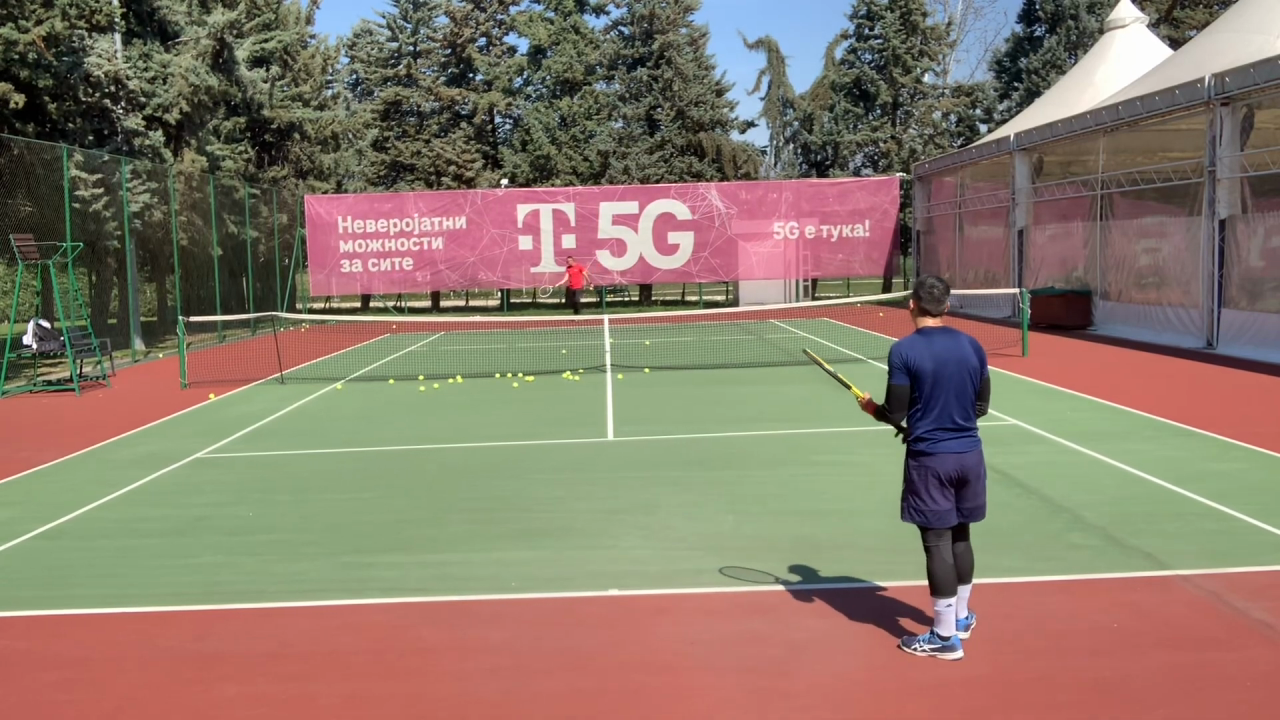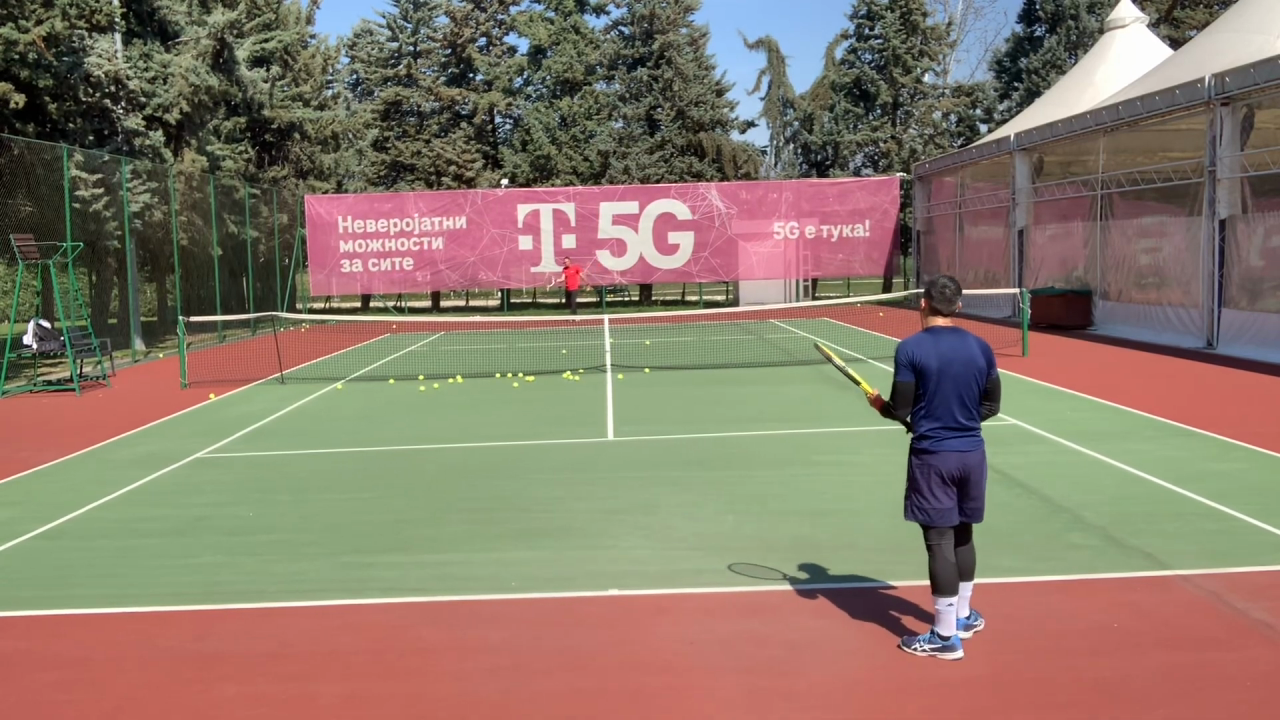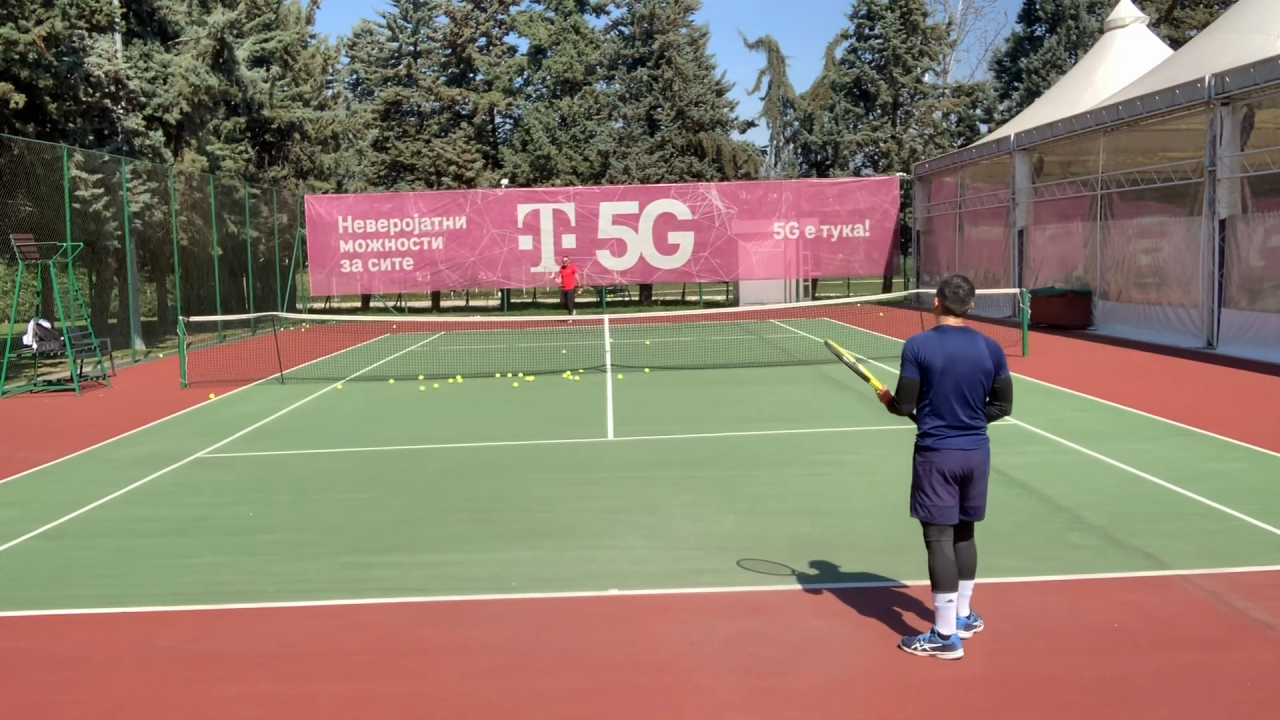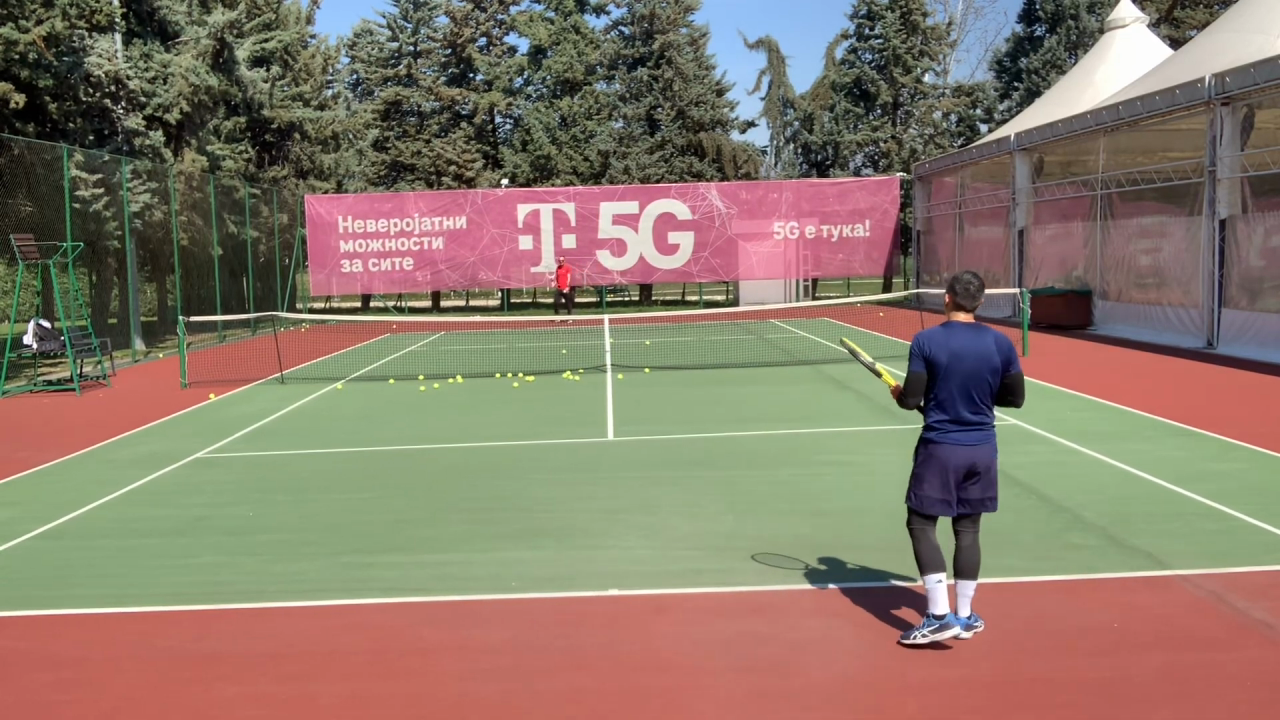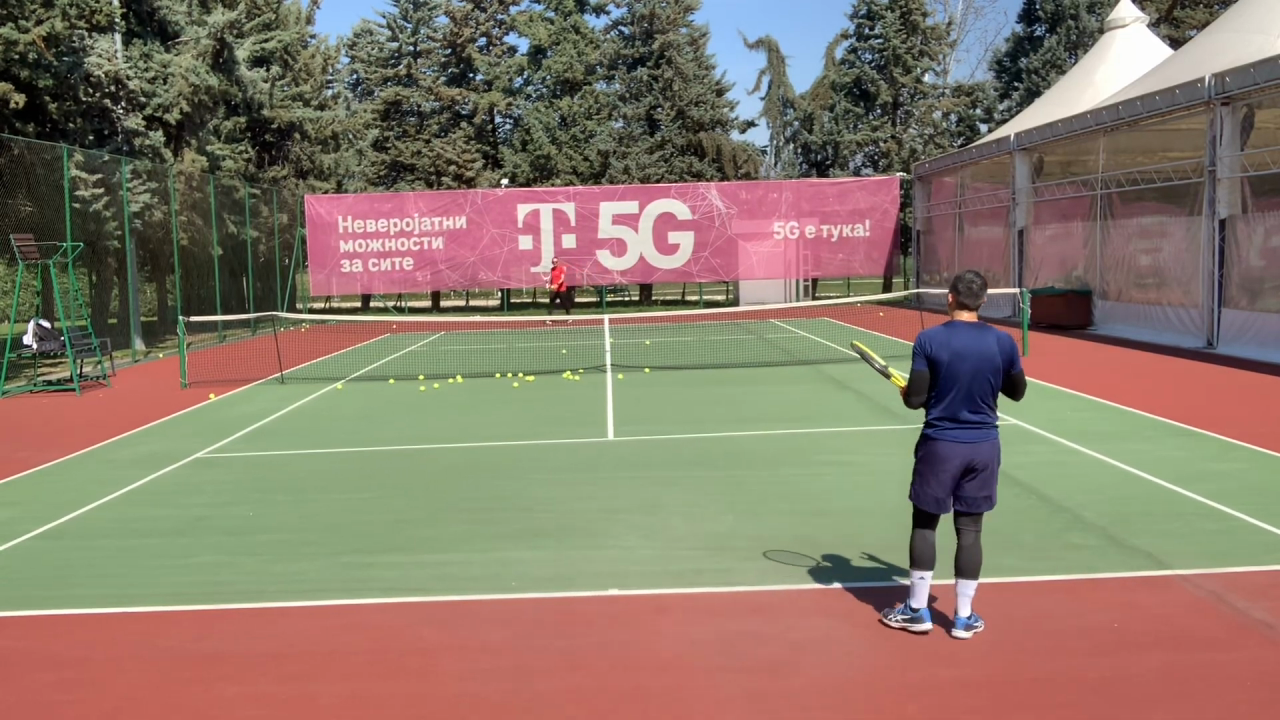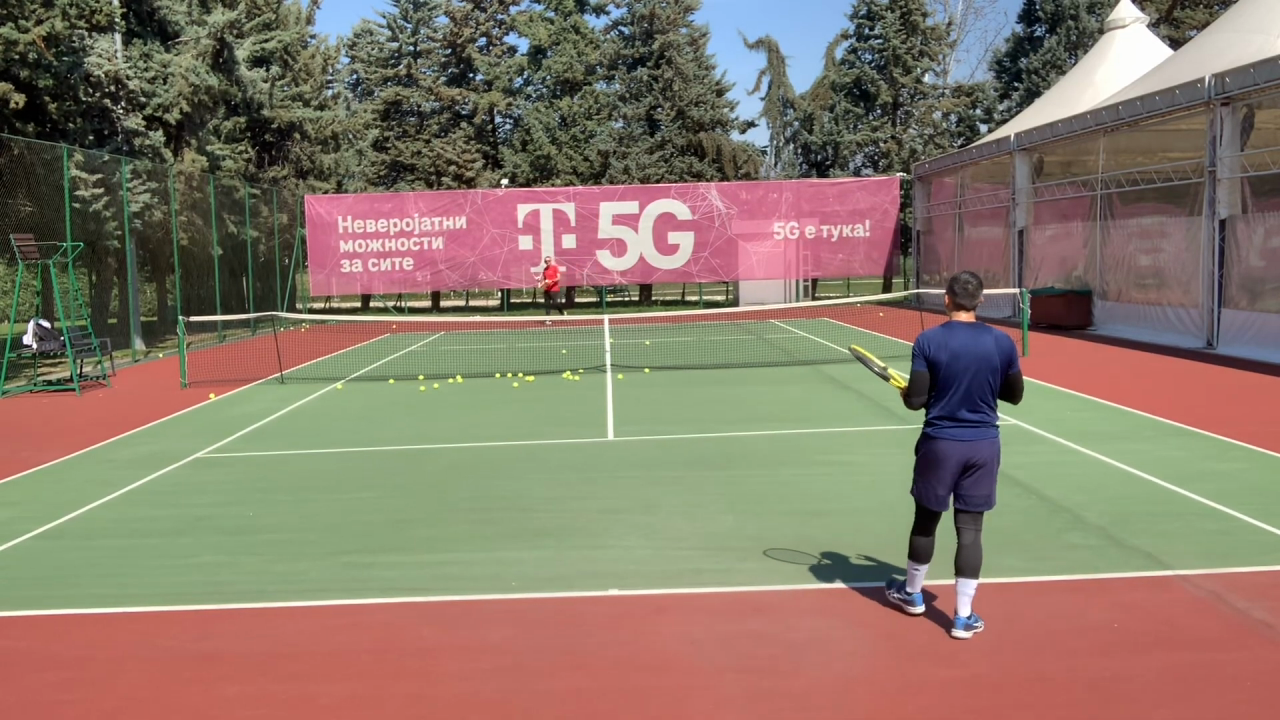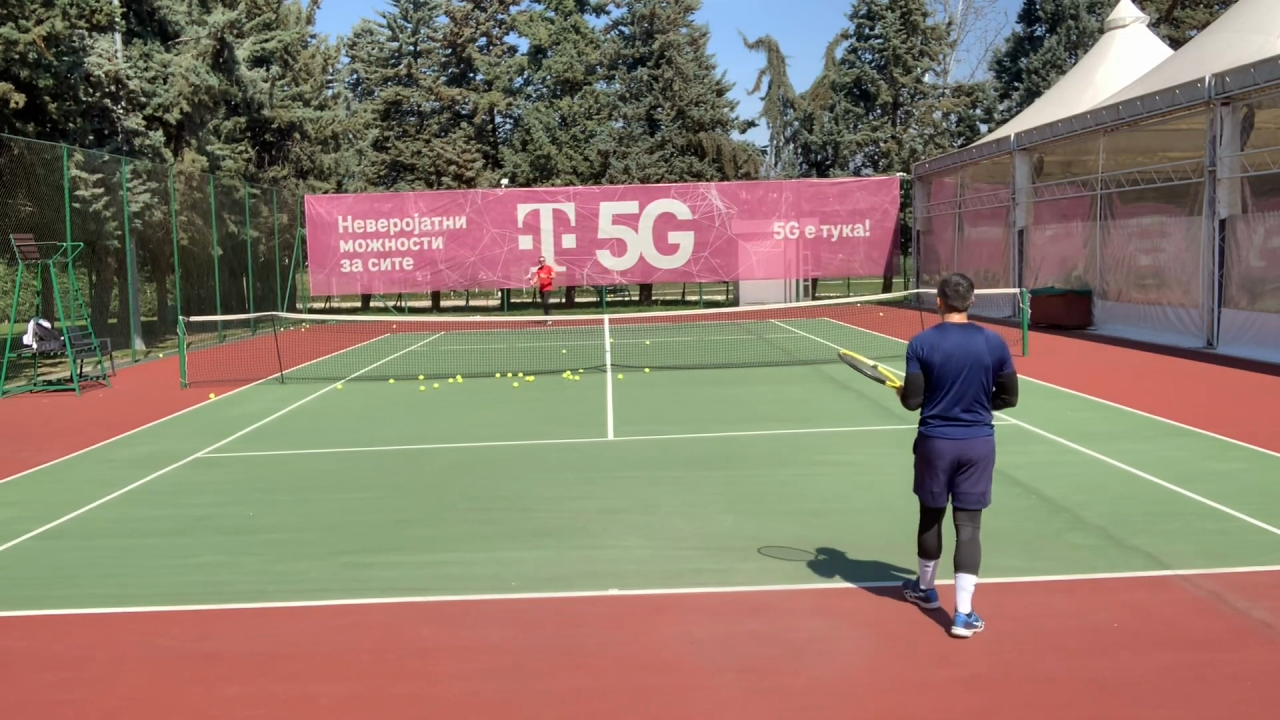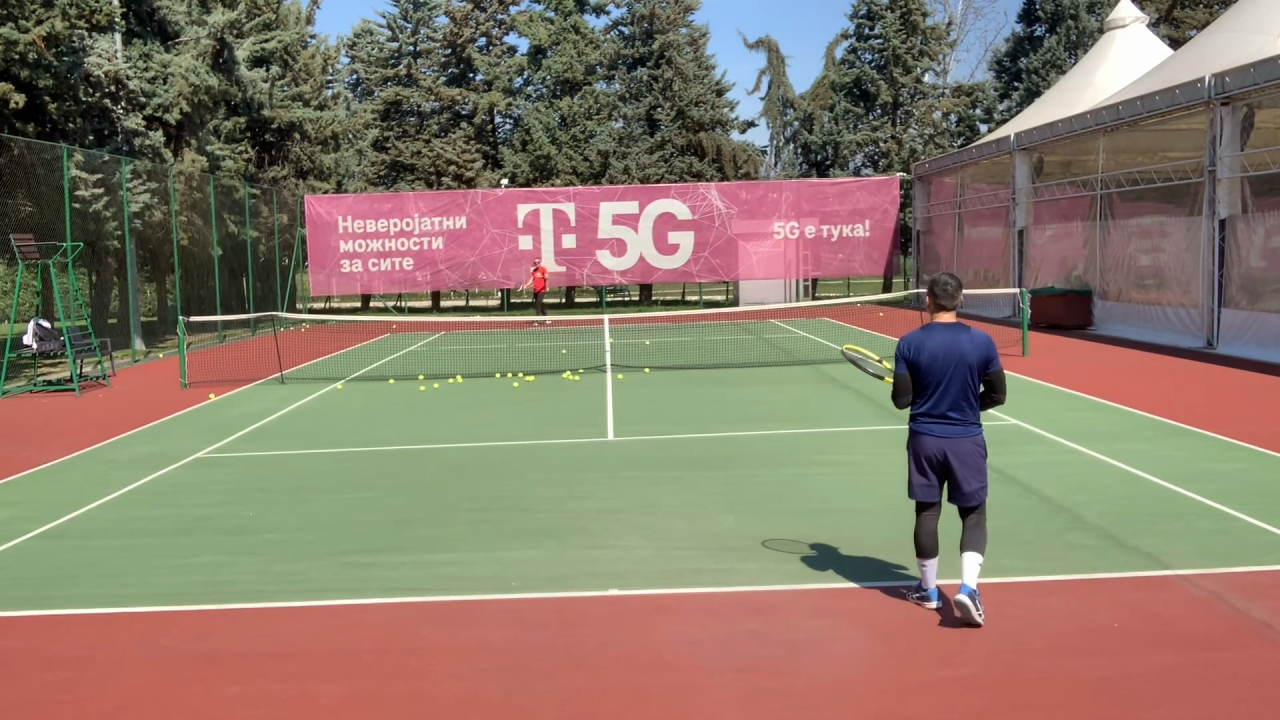
dt=0.2s
person 1, frame 1
left shoulder: (903, 351)
right shoulder: (973, 346)
left elbow: (894, 414)
right elbow: (981, 405)
left wrist: (870, 407)
left hip: (929, 459)
right hip: (969, 454)
left knee: (937, 543)
right knee: (960, 536)
left ankle: (945, 636)
right ankle: (961, 617)
person 1, frame 2
left shoulder: (910, 349)
right shoulder: (981, 348)
left elbow: (899, 410)
right elbow: (992, 405)
left wrist: (878, 403)
left hip: (932, 457)
right hip: (972, 453)
left knee: (940, 542)
right knee: (962, 535)
left ankle: (945, 636)
right ankle: (963, 616)
person 1, frame 3
left shoulder: (918, 346)
right shoulder: (991, 348)
left elbow: (904, 406)
right elbow: (1003, 405)
left wrist: (887, 398)
left hip: (936, 455)
right hip: (976, 453)
left knee: (938, 538)
right knee: (963, 534)
left ankle: (944, 634)
right ankle: (963, 616)
person 1, frame 4
left shoulder: (926, 341)
right shoulder: (1001, 344)
left elbow: (910, 400)
right elbow: (1016, 399)
left wrist: (897, 393)
left hip: (940, 448)
right hip: (982, 448)
left knee: (921, 524)
right knee: (968, 530)
left ankle: (940, 615)
right ankle: (964, 616)
person 1, frame 5
left shoulder: (929, 340)
right shoulder: (1003, 342)
left elbow: (914, 399)
right elbow: (1017, 392)
left wrist: (905, 391)
left hip: (939, 445)
right hip: (983, 447)
left knee: (924, 524)
right knee: (970, 530)
left ankle: (918, 611)
right ankle: (963, 617)
person 1, frame 6
left shoulder: (928, 341)
right shoulder: (1002, 343)
left elbow: (915, 400)
right elbow: (1014, 394)
left wrist: (905, 393)
left hip: (939, 444)
right hip: (983, 446)
left knee: (926, 519)
right knee: (970, 529)
left ankle: (912, 593)
right ankle: (964, 616)
person 1, frame 7
left shoulder: (921, 343)
right shoulder: (995, 343)
left elbow: (912, 400)
right elbow: (1009, 397)
left wrist: (902, 392)
left hip: (935, 443)
right hip: (978, 443)
left knee: (930, 517)
right knee: (968, 527)
left ankle: (926, 588)
right ankle: (964, 613)
person 1, frame 8
left shoulder: (909, 343)
right shoulder: (982, 342)
left elbow: (901, 400)
right elbow: (997, 396)
left hip: (925, 440)
right hip: (967, 440)
left knee: (927, 514)
right knee: (973, 515)
left ankle: (928, 590)
right ankle: (968, 587)
